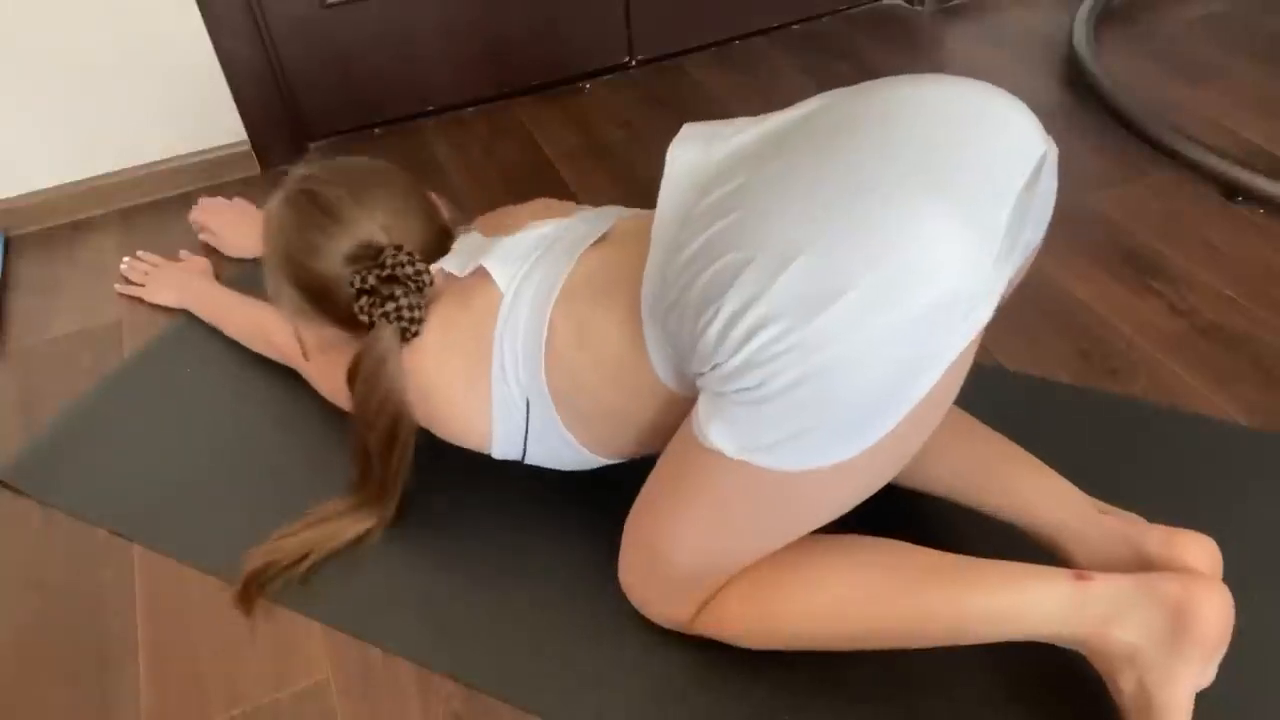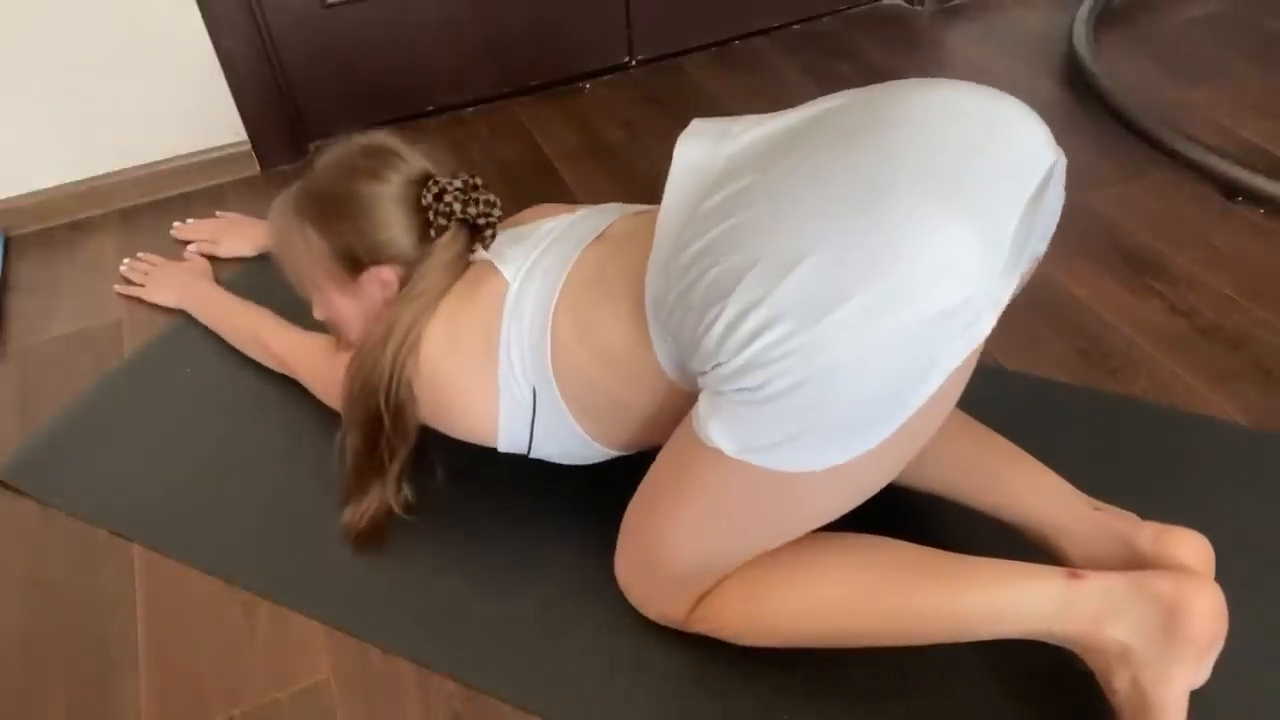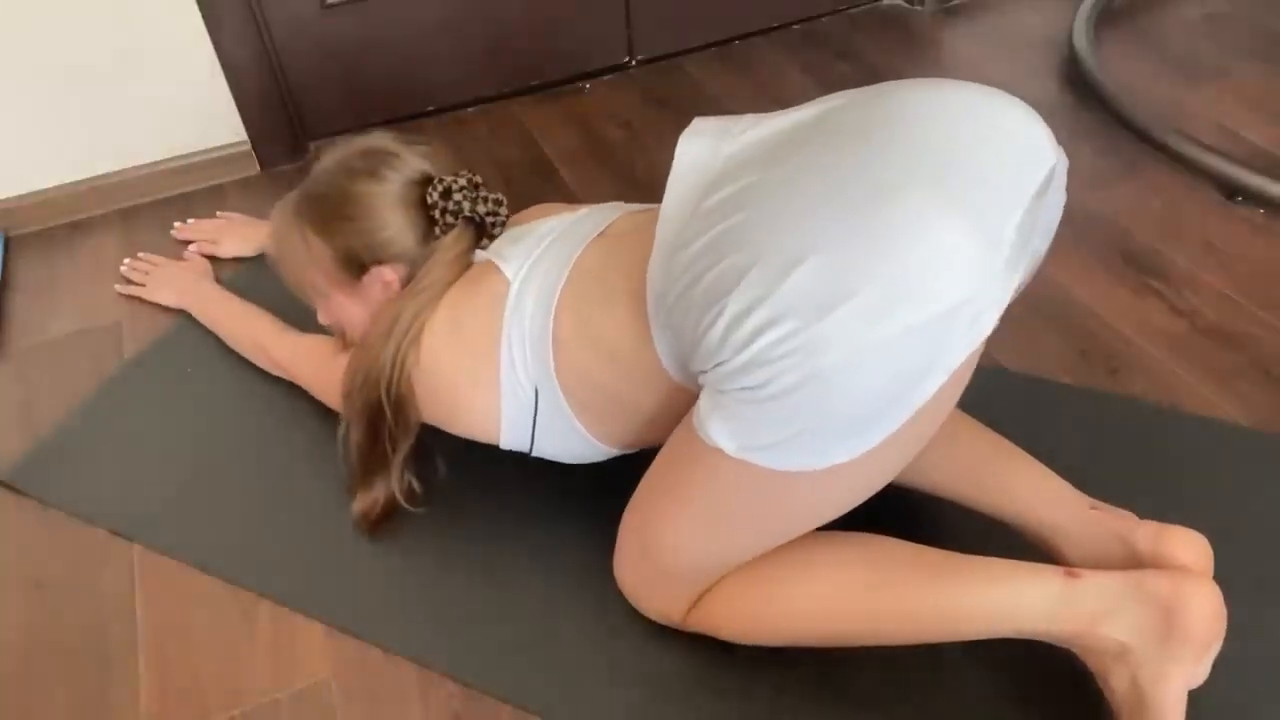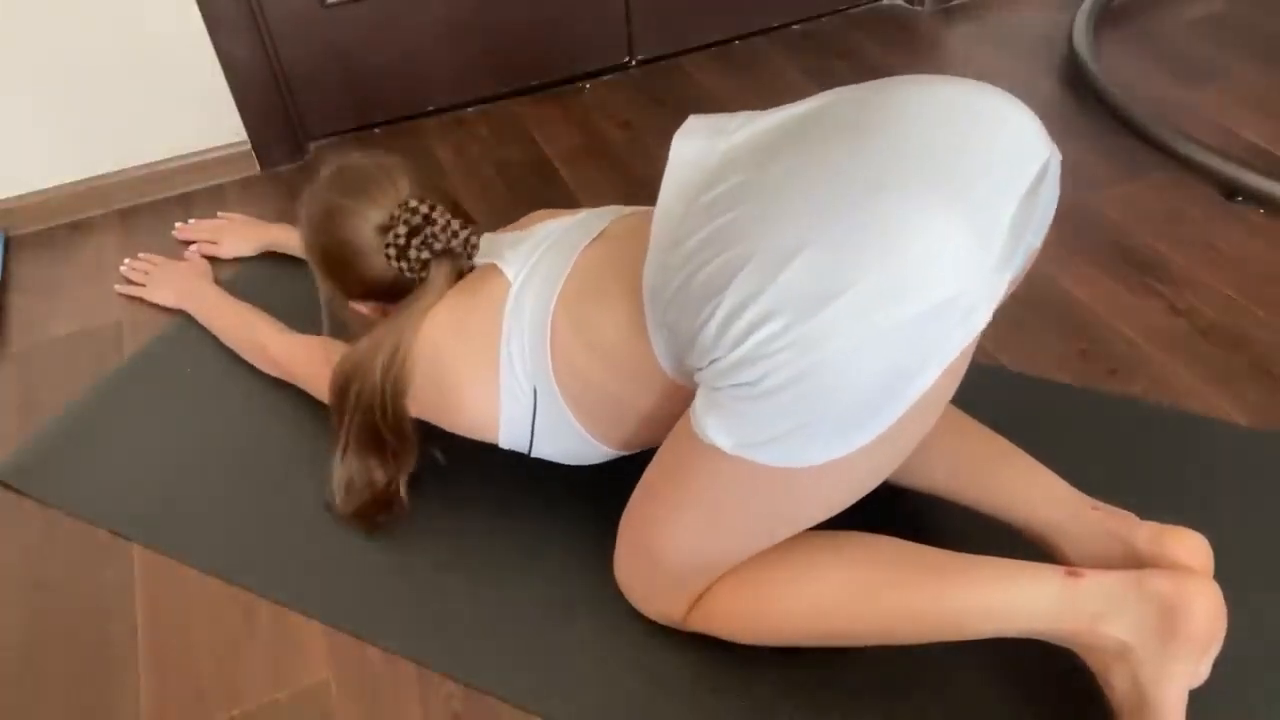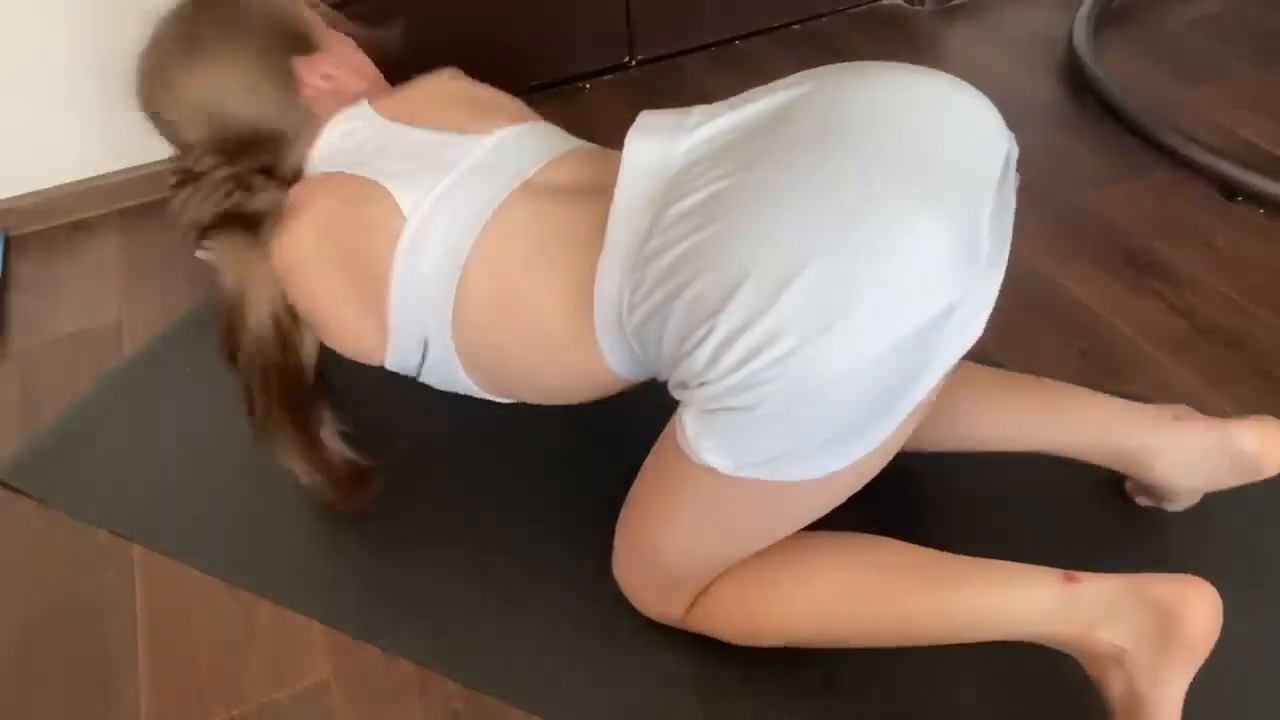
dt=1s
person 1, frame 1
left shoulder: (400, 371)
right shoulder: (502, 232)
left elbow: (298, 335)
right elbow: (411, 225)
left wrist: (198, 286)
right wrist: (274, 228)
left hip: (845, 298)
left knee: (674, 581)
right knee: (837, 406)
left ankle: (1117, 613)
right ankle: (1110, 535)
person 1, frame 2
left shoulder: (417, 365)
right shoulder: (504, 234)
left elbow: (299, 353)
right elbow: (388, 229)
left wrist: (201, 292)
right wrist: (275, 231)
left hip: (849, 293)
left knee: (669, 579)
right knee: (842, 404)
left ankle: (1105, 610)
right ankle: (1102, 532)
person 1, frame 3
left shoulder: (419, 364)
right shoulder: (506, 234)
left elbow: (296, 354)
right elbow: (386, 232)
left wrist: (200, 293)
right wrist: (276, 232)
left hip: (850, 296)
left knee: (666, 577)
right knee: (847, 401)
left ankle: (1103, 610)
right ankle: (1098, 532)
person 1, frame 4
left shoulder: (418, 363)
right shoulder: (511, 240)
left elbow: (296, 352)
right elbow: (384, 232)
left wrist: (198, 293)
right wrist: (273, 233)
left hip: (838, 293)
left knee: (668, 578)
right knee: (839, 402)
left ankle: (1104, 611)
right ankle: (1099, 532)
person 1, frame 5
left shoulder: (299, 243)
right shoulder: (438, 93)
left elbow: (277, 364)
left hip: (817, 297)
left knee: (666, 575)
right knee: (848, 392)
left ankle: (1107, 614)
right ankle: (1173, 439)
